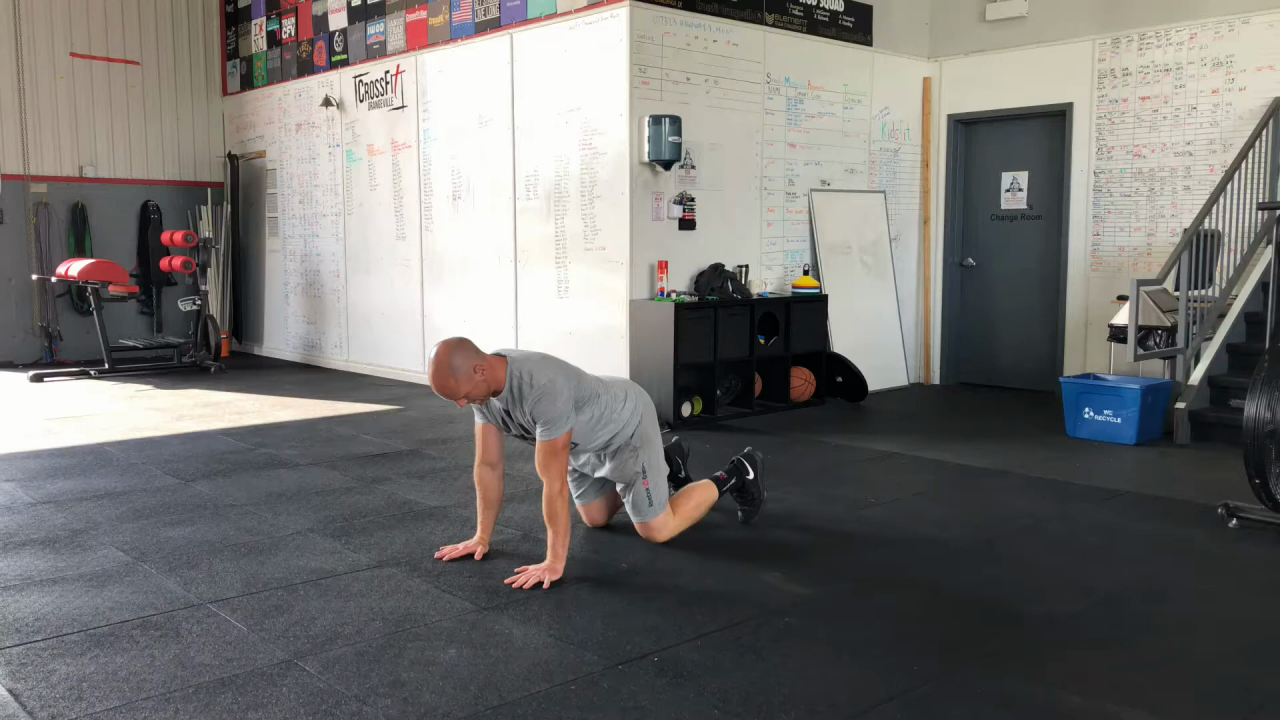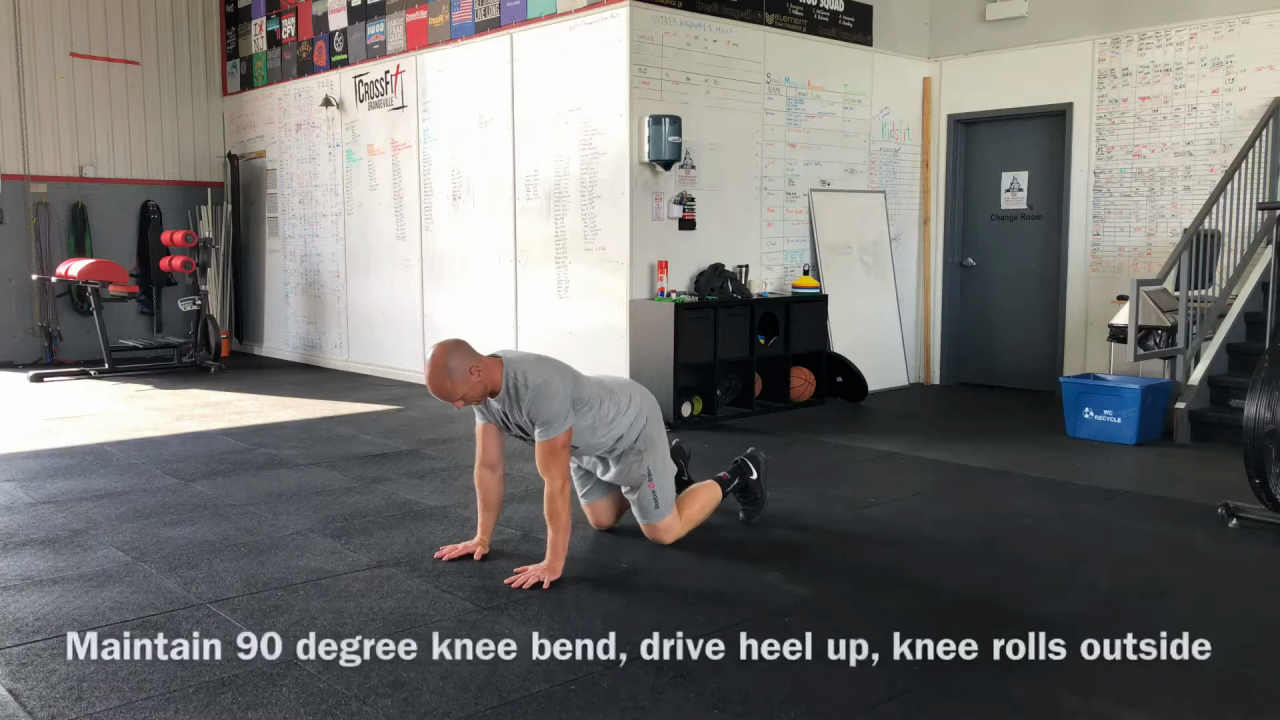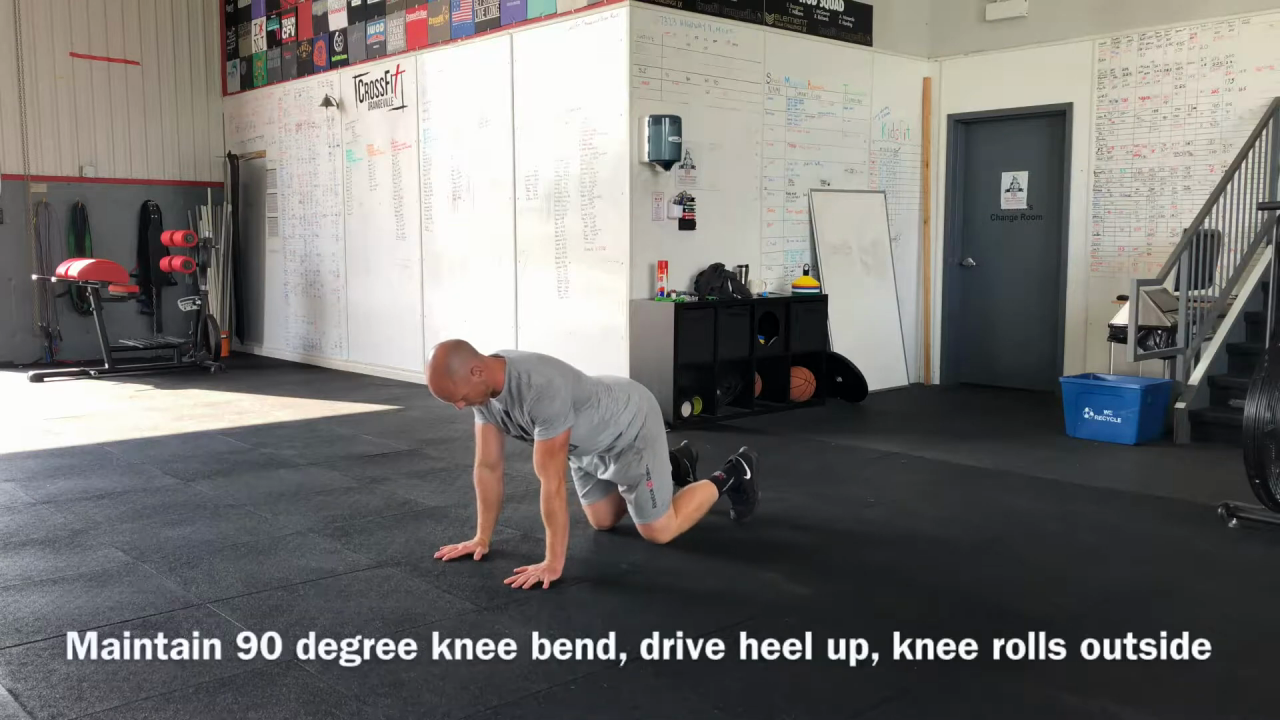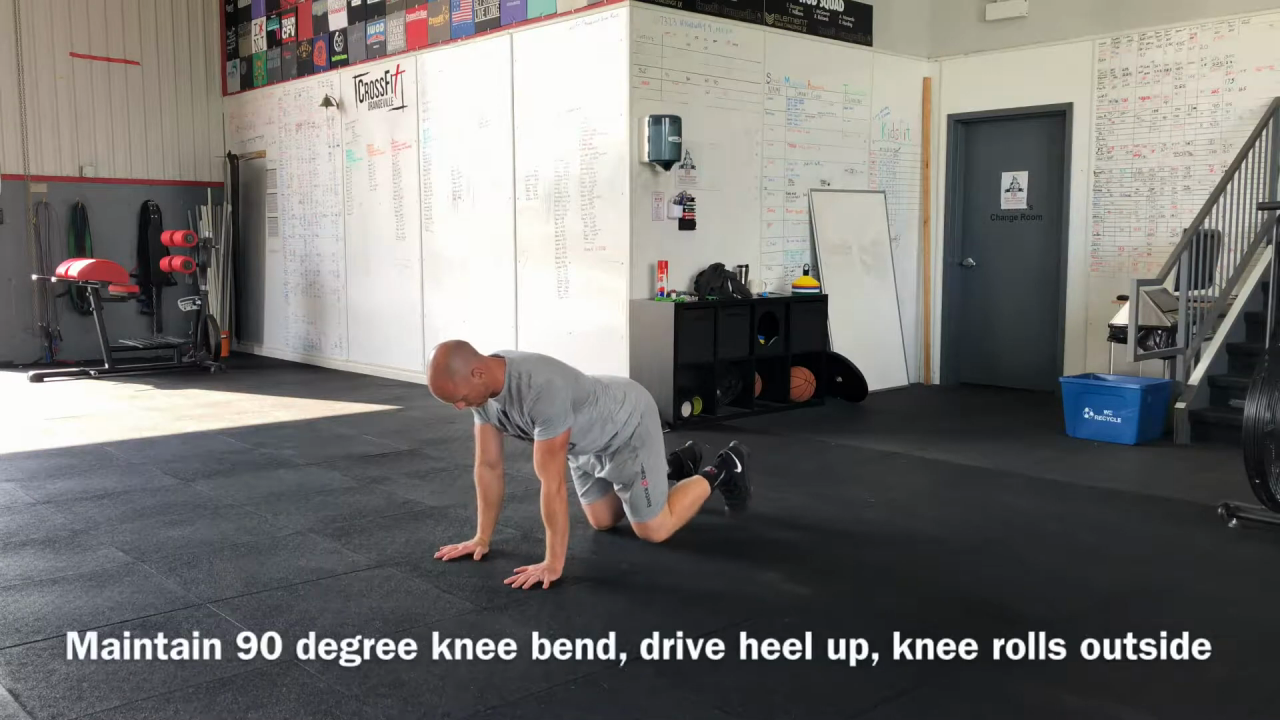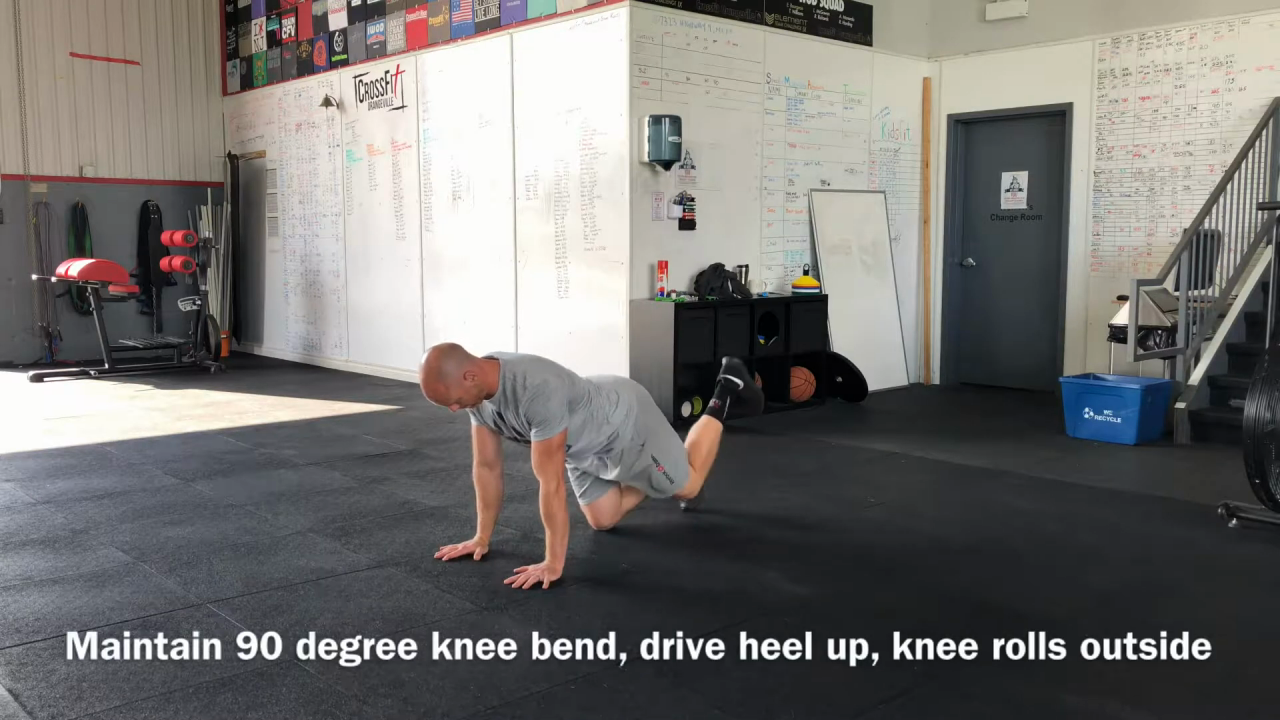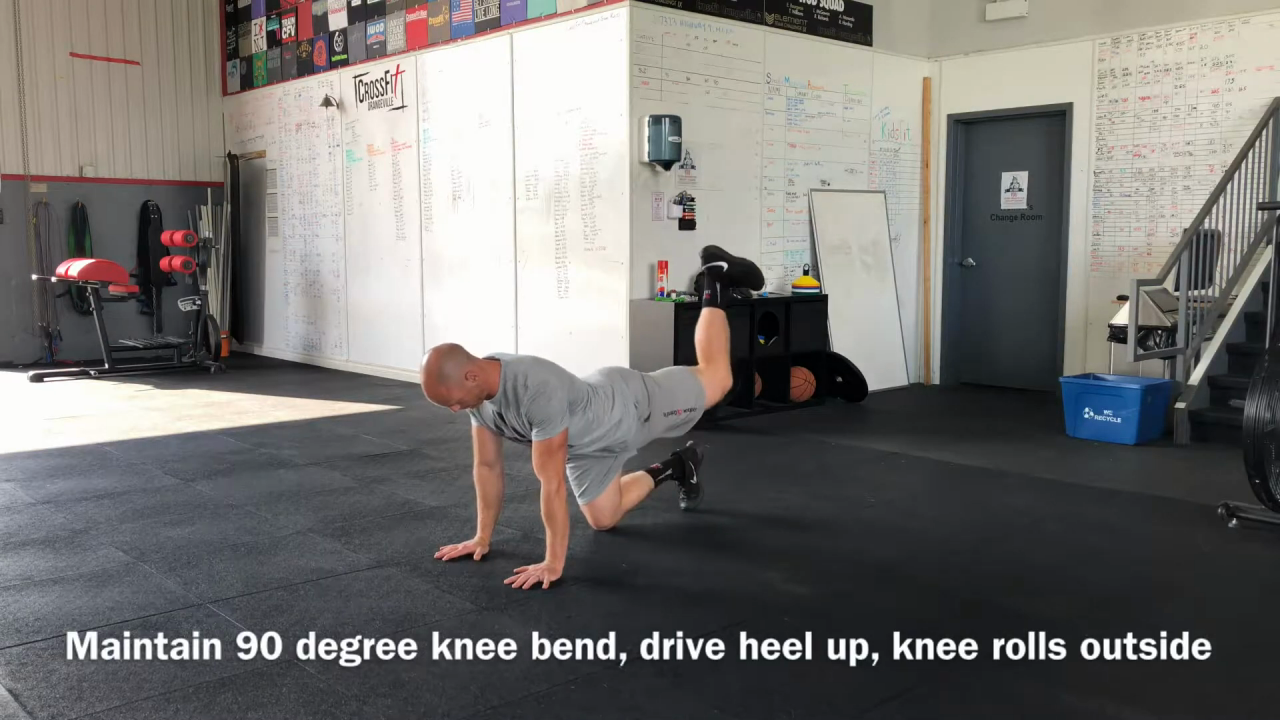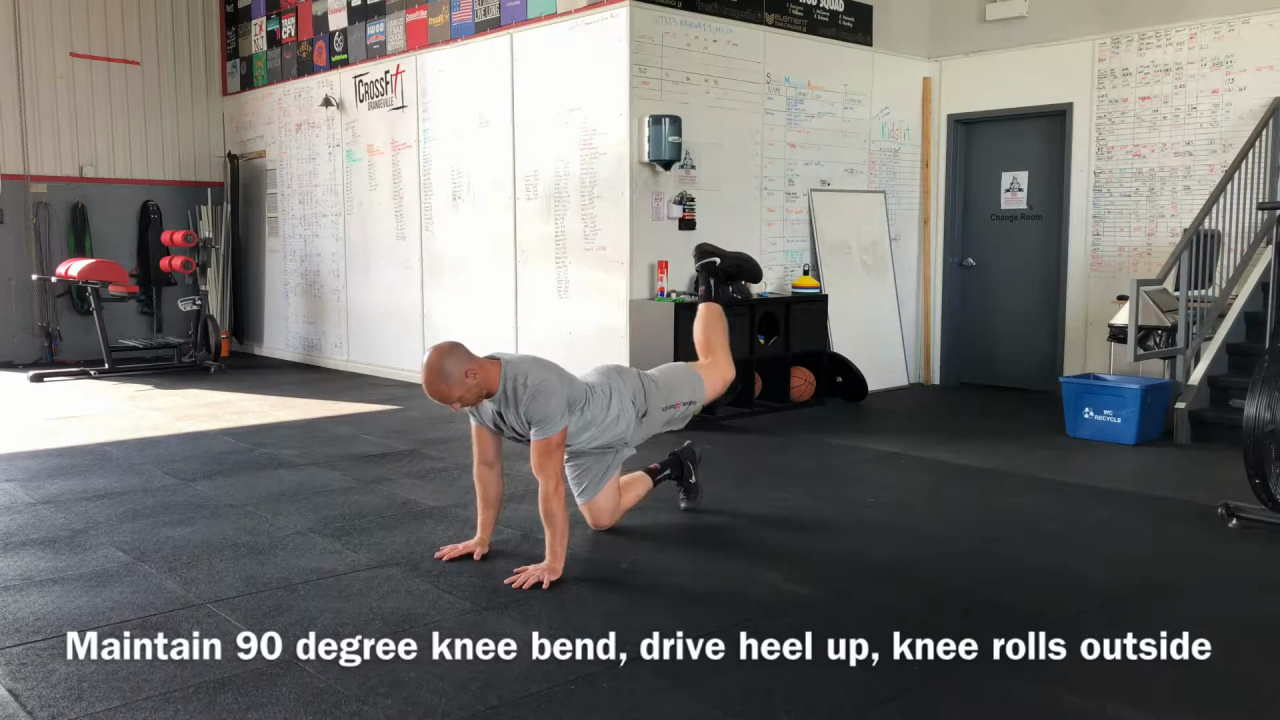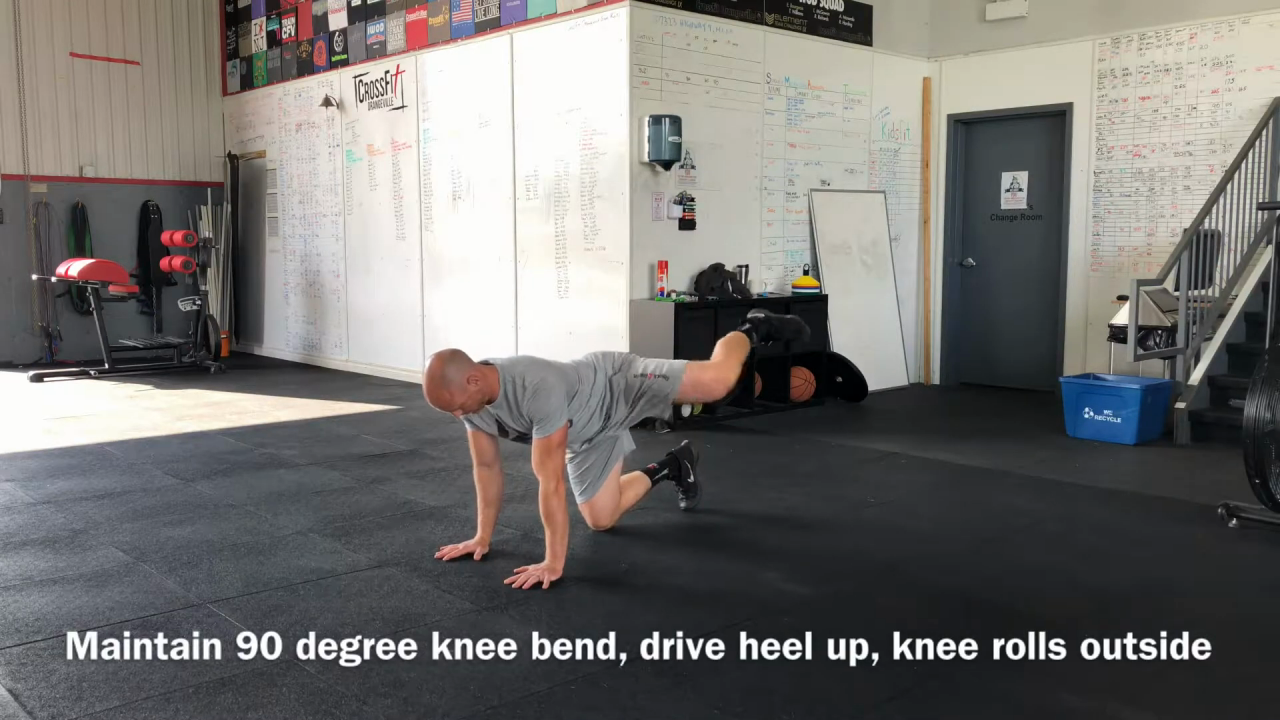
dt=0.5s
person 1, frame 1
left shoulder: (543, 388)
right shoulder: (482, 384)
left elbow: (554, 481)
right elbow: (488, 465)
left wrist: (555, 562)
right wrist: (481, 537)
left hip: (625, 426)
right hip: (586, 438)
left knee: (657, 530)
right knee: (596, 519)
left ankle: (736, 475)
right ankle: (665, 464)
person 1, frame 2
left shoulder: (539, 389)
right shoulder: (481, 387)
left elbow: (556, 481)
right elbow: (489, 467)
left wrist: (554, 563)
right wrist: (482, 538)
left hip: (631, 427)
right hip: (589, 439)
left knee: (663, 531)
right knee: (602, 521)
left ankle: (739, 475)
right ankle: (668, 467)
person 1, frame 3
left shoulder: (541, 389)
right shoulder: (483, 385)
left elbow: (552, 482)
right elbow: (488, 466)
left wrist: (554, 563)
right wrist: (482, 538)
left hip: (630, 426)
right hip: (589, 439)
left knee: (659, 531)
right knee: (603, 522)
left ankle: (733, 476)
right ankle: (674, 466)
person 1, frame 4
left shoulder: (541, 389)
right shoulder: (482, 386)
left elbow: (552, 481)
right elbow: (488, 466)
left wrist: (554, 562)
right wrist: (482, 538)
left hip: (627, 423)
right hip: (589, 438)
left knee: (654, 529)
right knee: (603, 523)
left ankle: (722, 469)
right ankle: (674, 465)
person 1, frame 5
left shoulder: (536, 390)
right shoulder: (475, 389)
left elbow: (551, 482)
right elbow: (487, 467)
left wrist: (554, 562)
right wrist: (482, 539)
left hip: (622, 420)
right hip: (584, 441)
left knee: (688, 486)
right knee: (603, 520)
left ankle: (727, 387)
person 1, frame 6
left shoulder: (538, 391)
right shoulder: (477, 393)
left elbow: (552, 482)
right elbow: (487, 467)
left wrist: (554, 563)
right wrist: (482, 538)
left hip: (628, 408)
left knee: (716, 379)
right knee: (604, 520)
left ankle: (716, 281)
right ankle: (673, 468)
person 1, frame 7
left shoulder: (537, 390)
right shoulder: (475, 391)
left elbow: (550, 481)
right elbow: (487, 465)
left wrist: (554, 562)
right wrist: (483, 537)
left hip: (626, 405)
left knee: (719, 373)
right knee: (602, 519)
left ankle: (711, 280)
right ankle: (671, 468)
person 1, frame 8
left shoulder: (536, 390)
right shoulder: (472, 396)
left elbow: (550, 482)
right elbow: (487, 468)
left wrist: (553, 562)
right wrist: (482, 537)
left hip: (615, 385)
left knee: (719, 380)
right knee: (601, 520)
left ankle: (752, 329)
right ankle: (668, 467)
